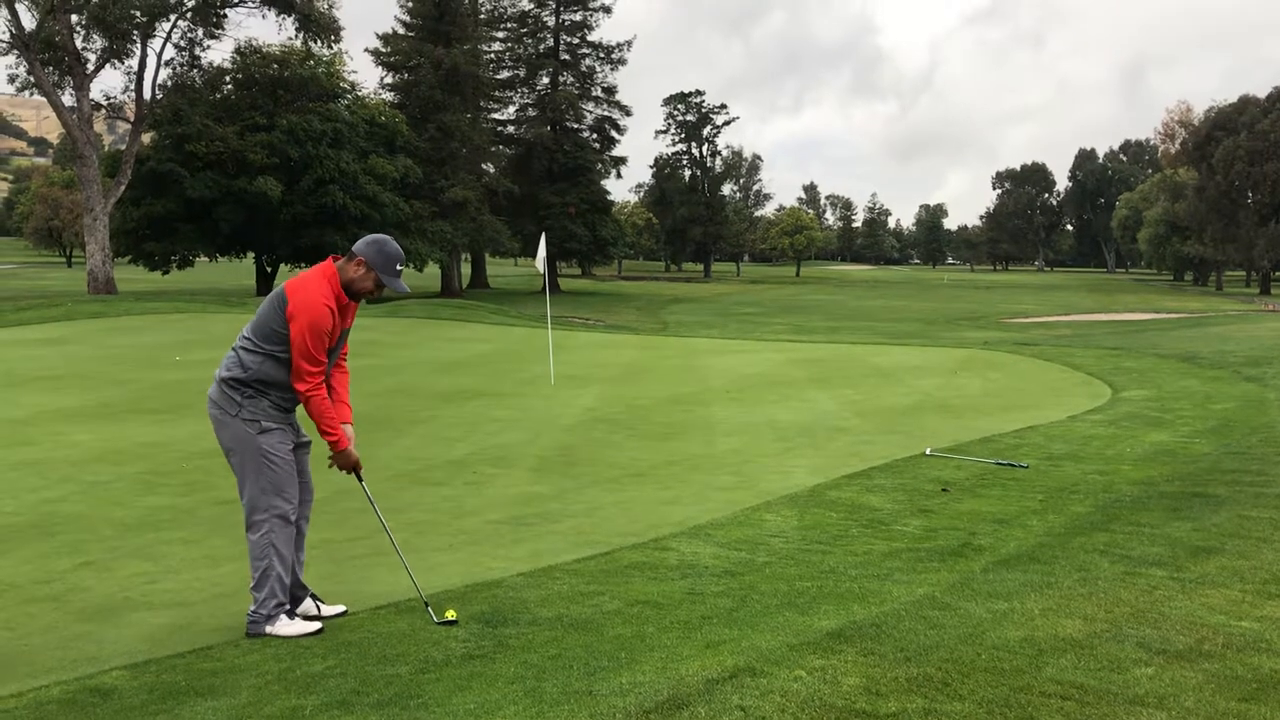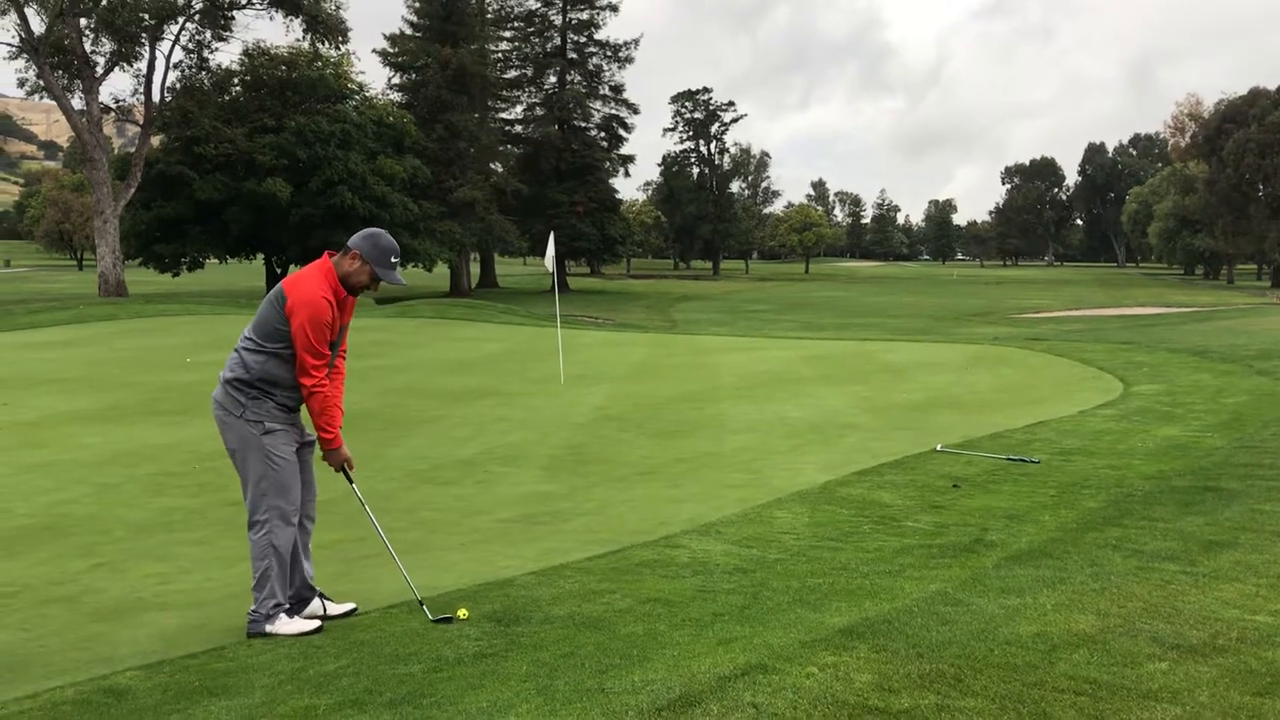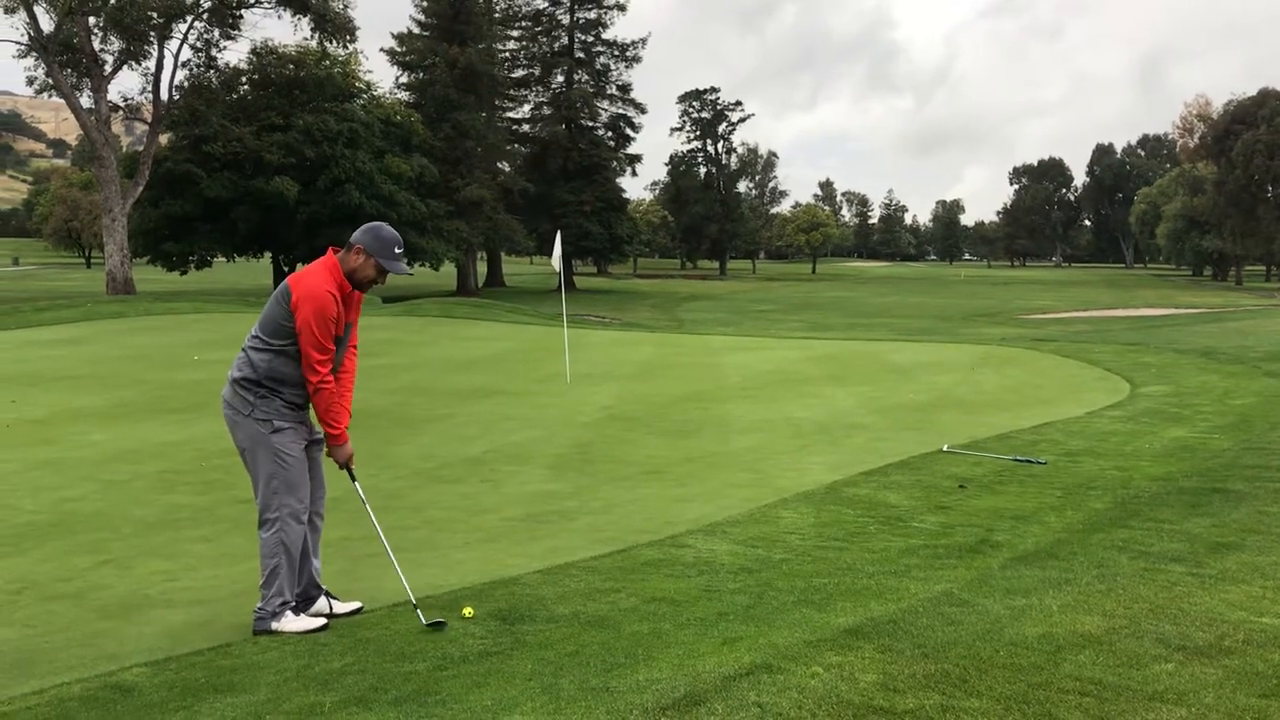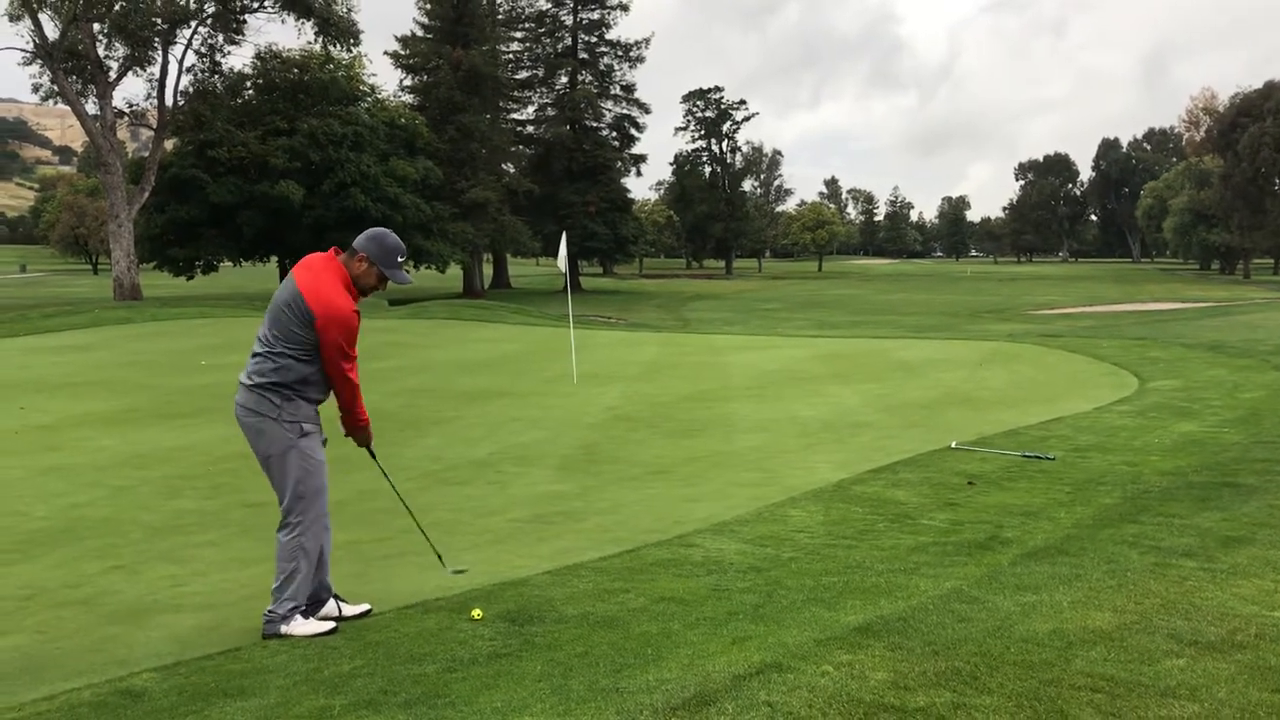
dt=1s
person 1, frame 1
left shoulder: (345, 294)
right shoulder: (314, 300)
left elbow: (336, 361)
right elbow: (309, 384)
left wrist: (344, 423)
right wrist: (338, 443)
left hip: (274, 405)
right hip: (246, 405)
left knee: (297, 501)
right knee: (273, 507)
left ankle: (291, 595)
right ankle: (267, 613)
person 1, frame 2
left shoulder: (342, 290)
right shoulder: (312, 296)
left elbow: (335, 361)
right elbow: (313, 378)
left wrist: (335, 427)
right wrist: (332, 442)
left hip: (279, 406)
right hip: (250, 406)
left knee: (300, 505)
right knee: (276, 508)
left ankle: (300, 597)
right ankle: (266, 612)
person 1, frame 3
left shoulder: (350, 290)
right shoulder: (317, 291)
left elbow: (345, 359)
right elbow: (318, 374)
left wrist: (339, 426)
right wrist: (338, 438)
left hip: (289, 405)
right hip: (260, 405)
left knee: (310, 503)
right knee: (286, 507)
left ankle: (307, 595)
right ankle: (273, 610)
person 1, frame 4
left shoulder: (318, 264)
right shoulder: (336, 302)
right elbow: (343, 373)
left wrist: (354, 417)
right wrist: (360, 425)
left hip: (286, 405)
right hip: (278, 410)
left knee: (314, 505)
right knee: (306, 509)
left ankle: (316, 599)
right ankle: (283, 614)
